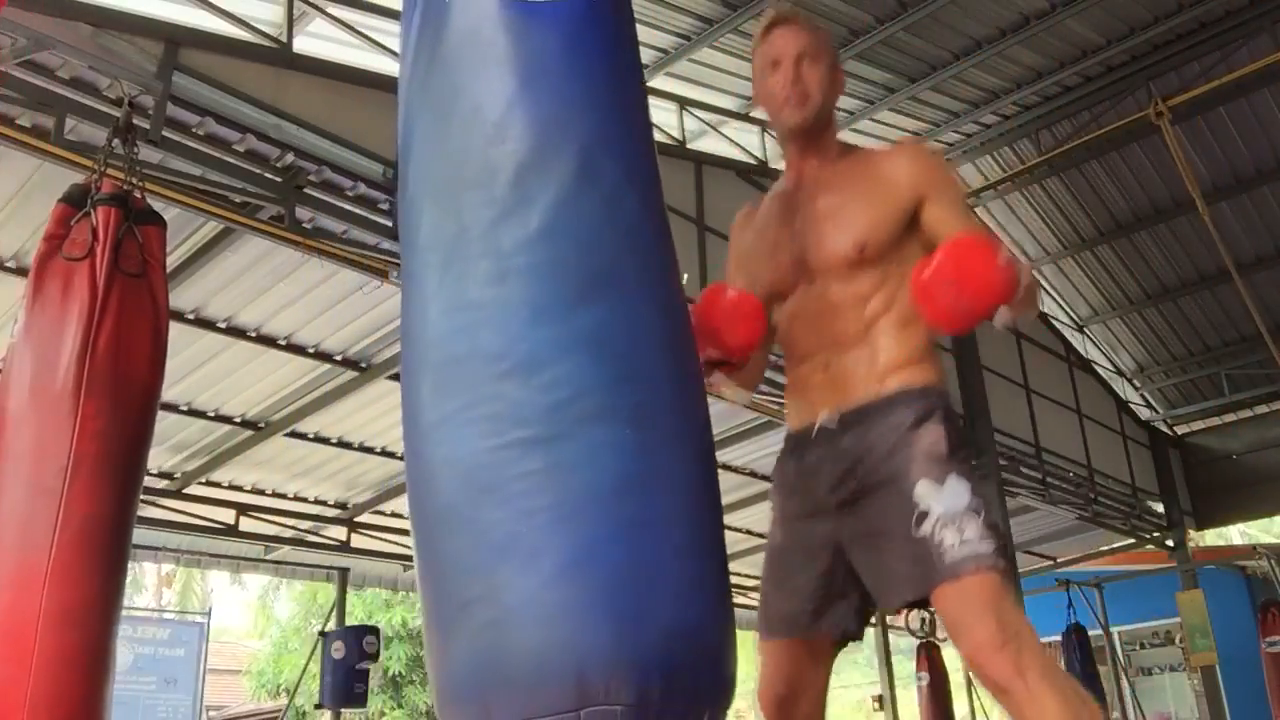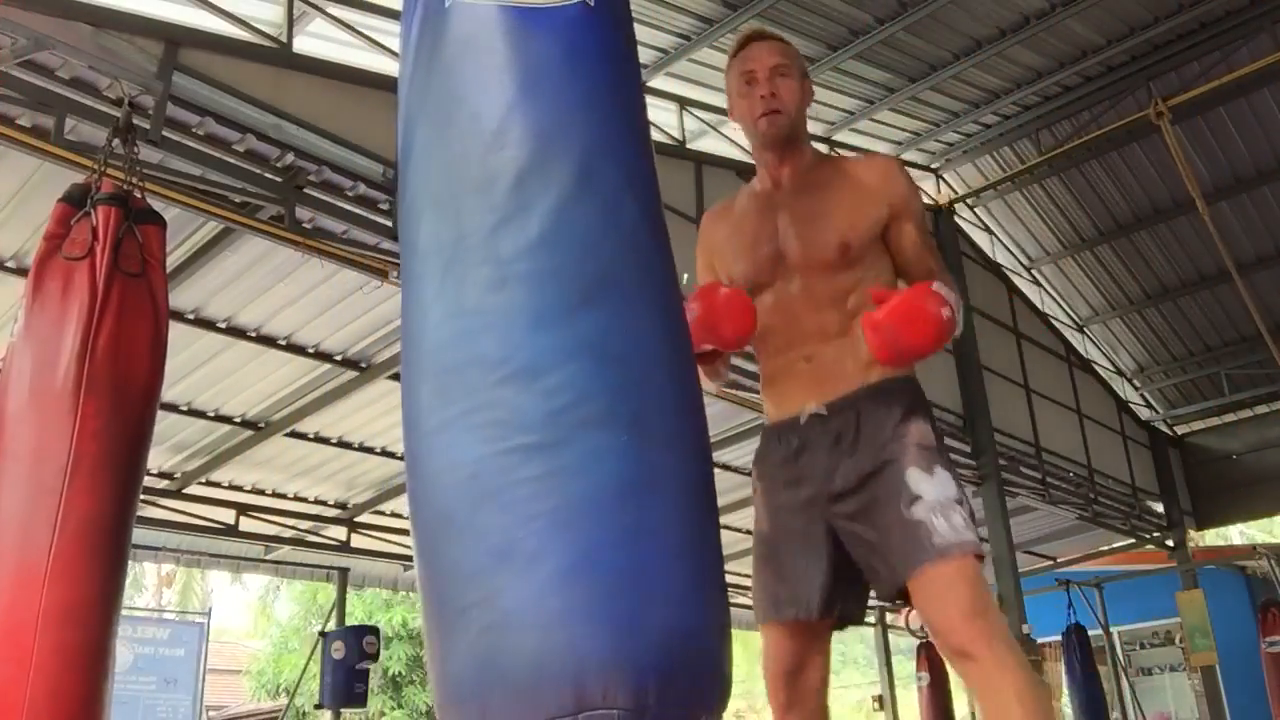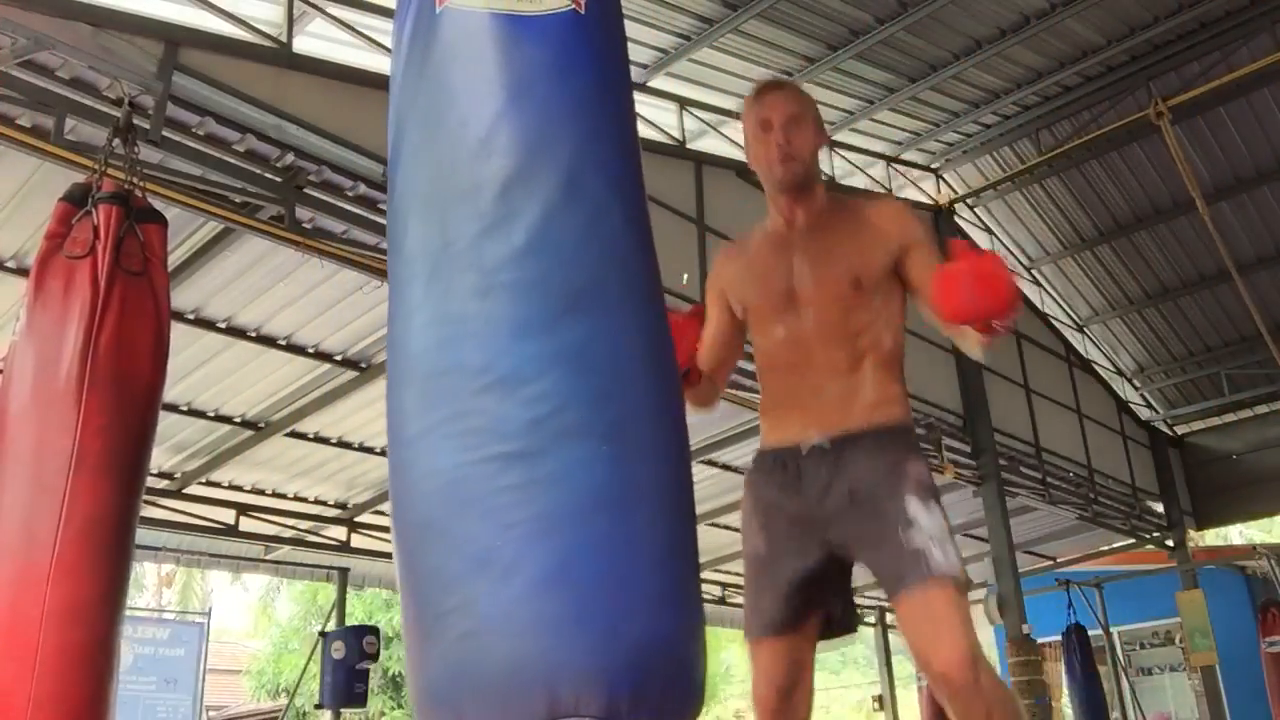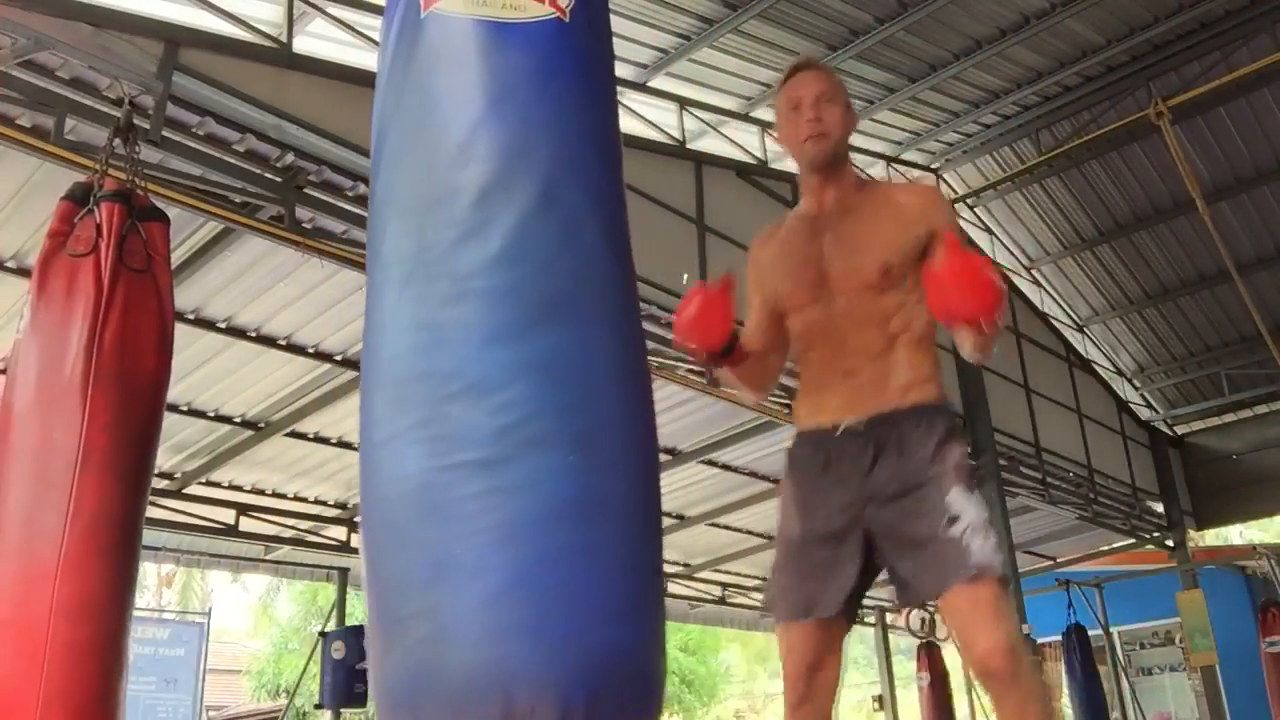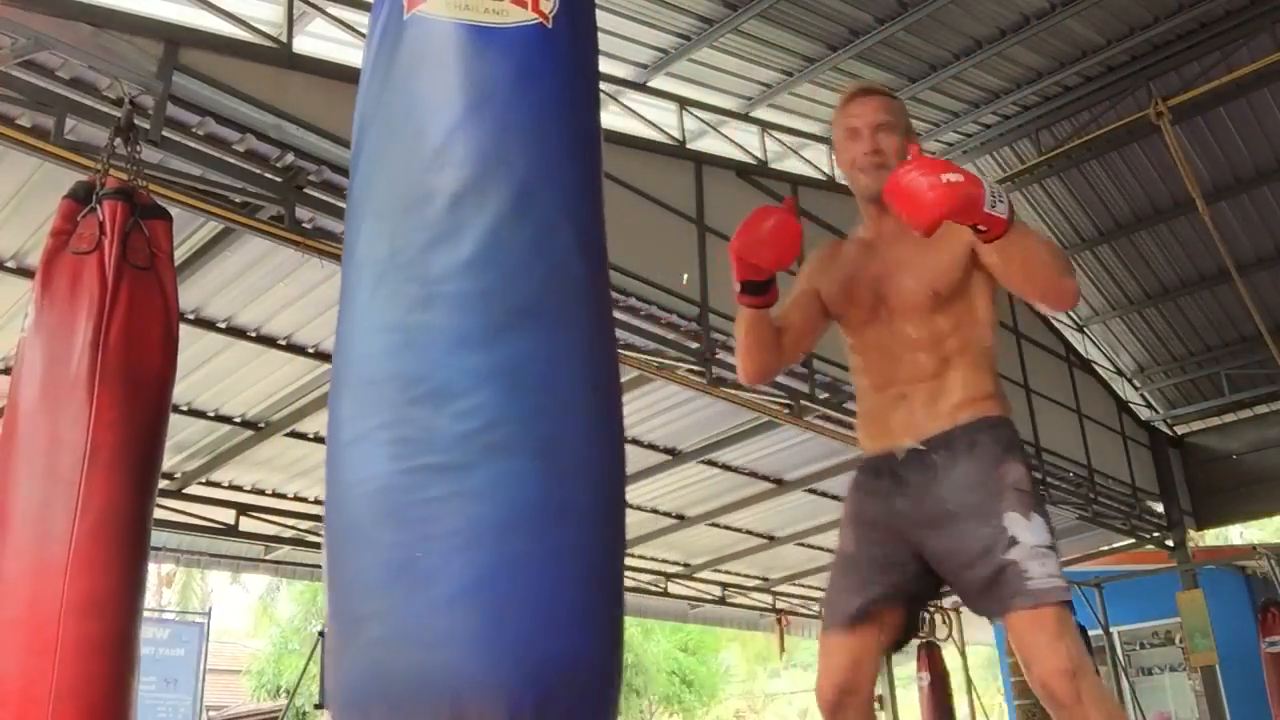
dt=0.2s
person 1, frame 1
left shoulder: (906, 171)
right shoulder: (753, 228)
left elbow: (1017, 297)
right elbow: (747, 371)
left wrist: (1001, 285)
right wrist: (717, 349)
left hip: (903, 434)
right hip: (807, 462)
left knee: (1000, 648)
person 1, frame 2
left shoulder: (875, 180)
right shoulder: (720, 228)
left elbow: (934, 286)
right elbow: (712, 371)
left wrist: (936, 310)
right wrist: (698, 344)
left hip: (881, 426)
right hip: (787, 454)
left knee: (969, 629)
person 1, frame 3
left shoulder: (887, 223)
right shoulder: (734, 266)
left elbow: (975, 336)
right elbow: (706, 388)
left wrist: (986, 306)
right wrist: (673, 367)
left hip: (879, 459)
right hip: (781, 478)
left knee: (953, 661)
person 1, frame 4
left shoulder: (914, 206)
right shoulder: (769, 251)
left elbow: (979, 344)
right elbow: (758, 376)
left wrist: (974, 314)
right wrist: (717, 347)
left hip: (916, 445)
right hip: (819, 465)
left knee: (994, 649)
person 1, frame 5
left shoulder: (959, 215)
right shoulder: (827, 268)
left elbow: (1061, 291)
right elbow: (757, 368)
left wrist: (988, 215)
right wrist: (753, 284)
left hip: (975, 458)
right hip: (882, 484)
